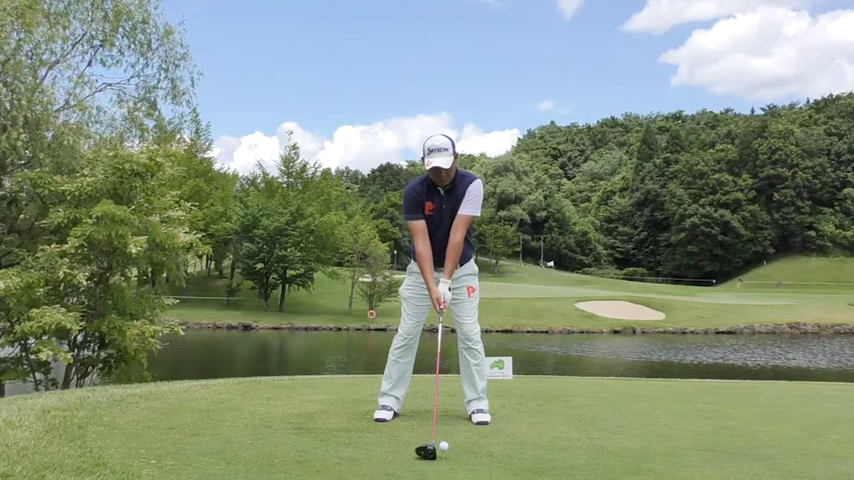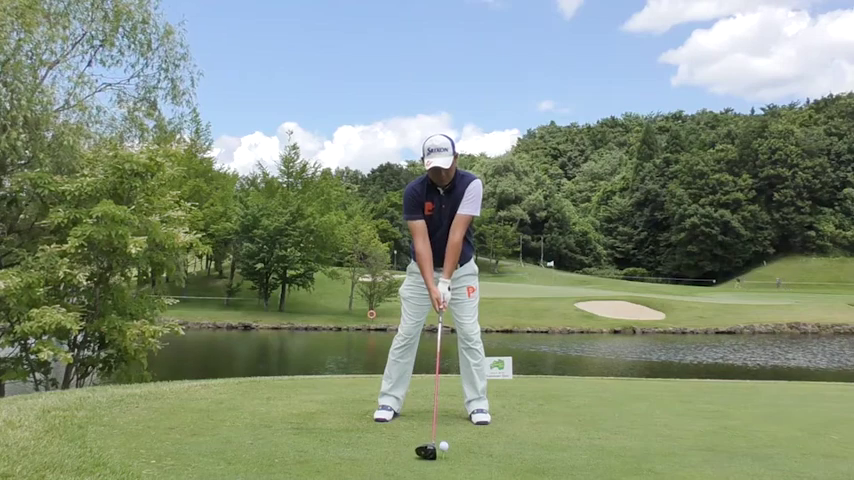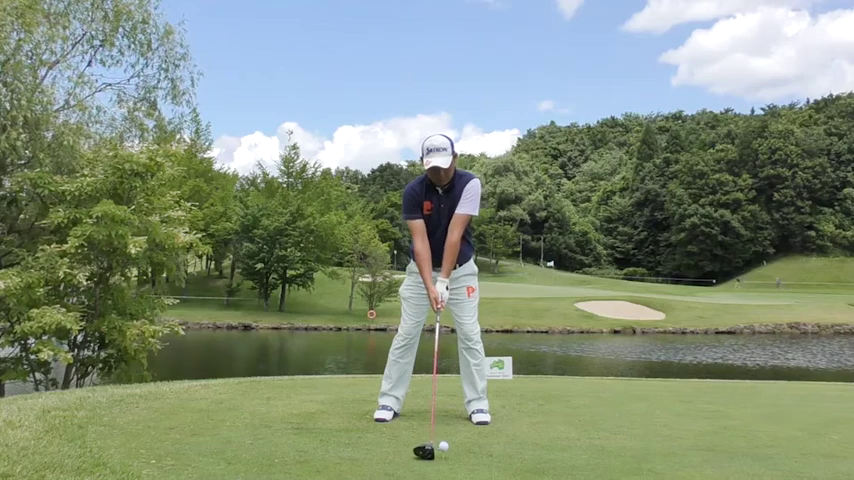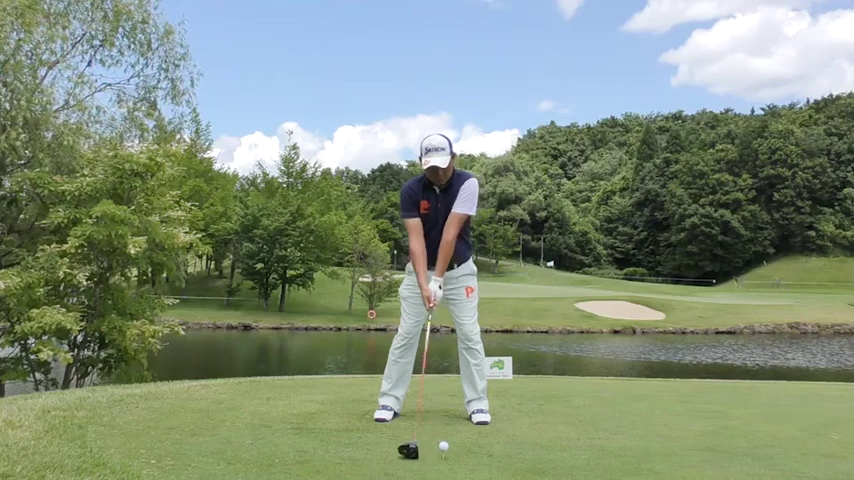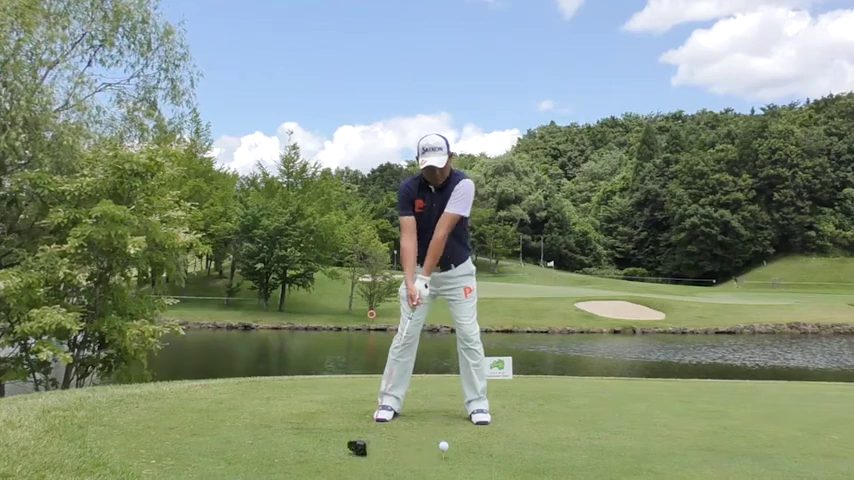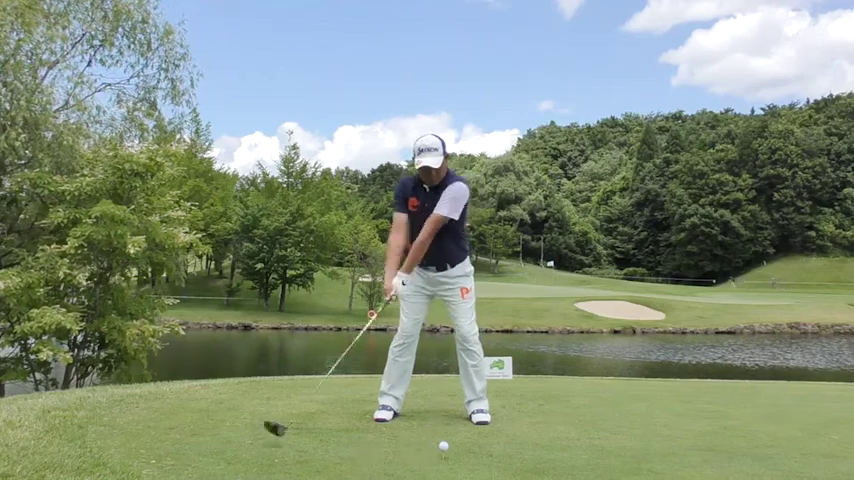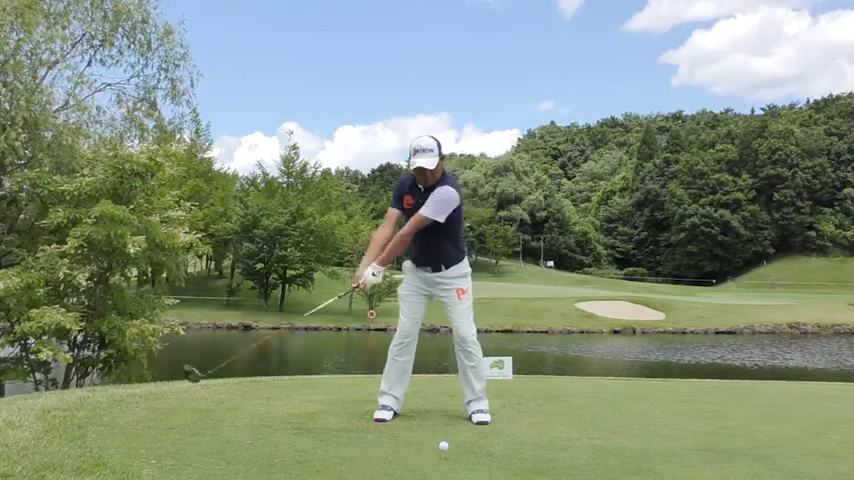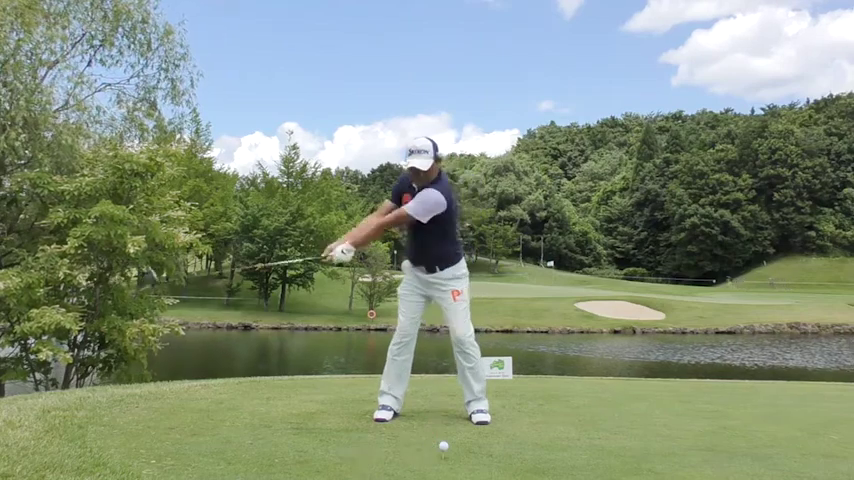
dt=0.1s
person 1, frame 1
left shoulder: (472, 184)
right shoulder: (414, 192)
left elbow: (457, 235)
right elbow: (421, 241)
left wrist: (446, 281)
right wrist: (431, 286)
left hip: (462, 270)
right hip: (421, 270)
left knee: (469, 334)
right knee: (406, 334)
left ankle: (477, 403)
right ankle: (389, 401)
person 1, frame 2
left shoulder: (471, 184)
right shoulder: (414, 192)
left elbow: (456, 234)
right elbow: (420, 241)
left wrist: (446, 281)
right wrist: (431, 286)
left hip: (461, 270)
right hip: (421, 270)
left knee: (470, 335)
right knee: (406, 334)
left ankle: (477, 403)
right ankle: (389, 401)
person 1, frame 3
left shoulder: (470, 184)
right shoulder: (413, 192)
left elbow: (455, 234)
right elbow: (420, 241)
left wrist: (444, 280)
right wrist: (429, 285)
left hip: (461, 271)
right hip: (422, 270)
left knee: (469, 334)
right knee: (406, 334)
left ankle: (477, 403)
right ankle: (389, 401)
person 1, frame 4
left shoulder: (467, 184)
right shoulder: (410, 190)
left elbow: (451, 233)
right elbow: (416, 239)
left wrist: (438, 279)
right wrist: (423, 283)
left hip: (459, 270)
right hip: (420, 269)
left knee: (469, 334)
right knee: (406, 334)
left ankle: (477, 403)
right ankle: (389, 401)
person 1, frame 5
left shoulder: (463, 185)
right shoulder: (408, 190)
left elbow: (441, 233)
right elbow: (408, 237)
left wrist: (424, 277)
right wrist: (411, 282)
left hip: (457, 271)
right hip: (419, 270)
left knee: (468, 335)
right knee: (406, 334)
left ankle: (477, 403)
right ankle: (389, 401)
person 1, frame 6
left shoulder: (457, 187)
right shoulder: (405, 187)
left elbow: (427, 233)
right elbow: (398, 233)
left wrist: (403, 275)
right wrist: (390, 274)
left hip: (454, 271)
right hip: (417, 271)
left knee: (467, 335)
right knee: (405, 334)
left ankle: (477, 403)
right ankle: (389, 401)
person 1, frame 7
left shoulder: (447, 191)
right shoulder: (404, 185)
left elbow: (409, 232)
right elbow: (387, 226)
left wrist: (379, 266)
right wrist: (366, 263)
left hip: (452, 273)
right hip: (417, 271)
left knee: (465, 336)
right knee: (404, 335)
left ankle: (477, 403)
right ankle: (389, 401)
person 1, frame 8
left shoulder: (436, 195)
right shoulder: (406, 183)
left elbow: (390, 223)
right elbow: (378, 215)
left wrist: (352, 247)
right wrist: (346, 240)
left hip: (448, 273)
right hip: (415, 271)
left knee: (462, 336)
right knee: (403, 335)
left ankle: (477, 403)
right ankle: (389, 401)
